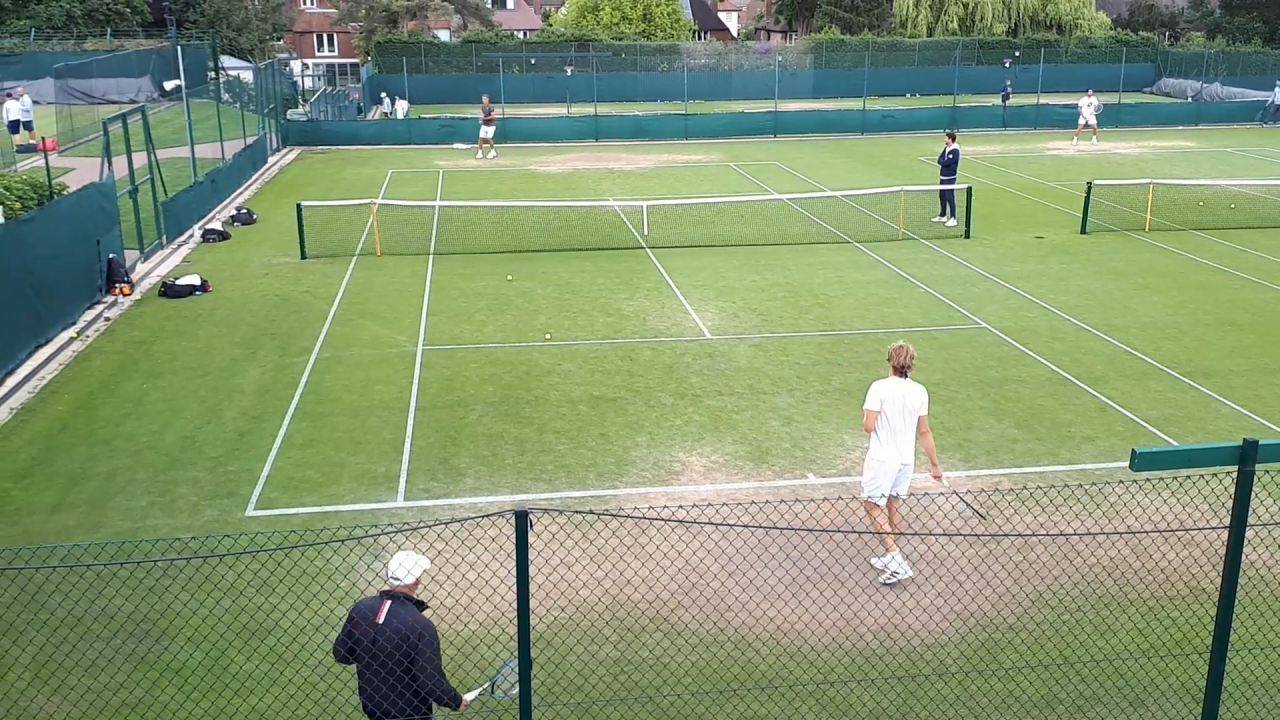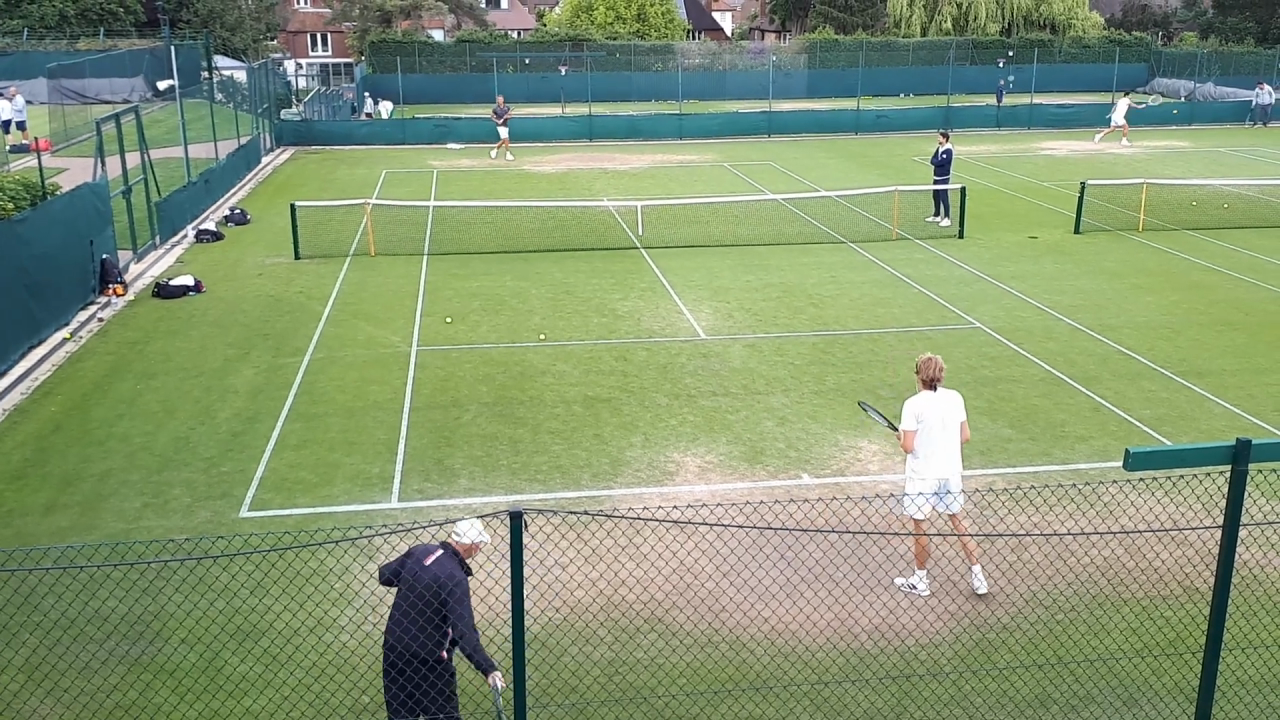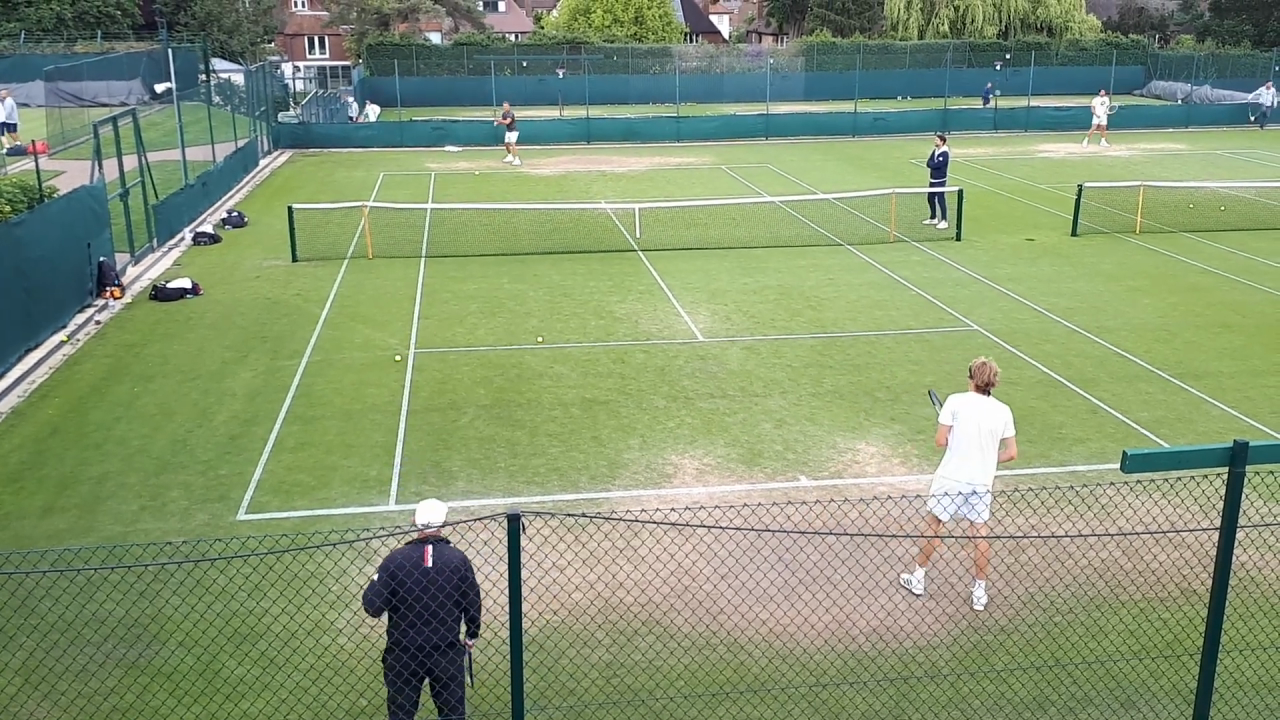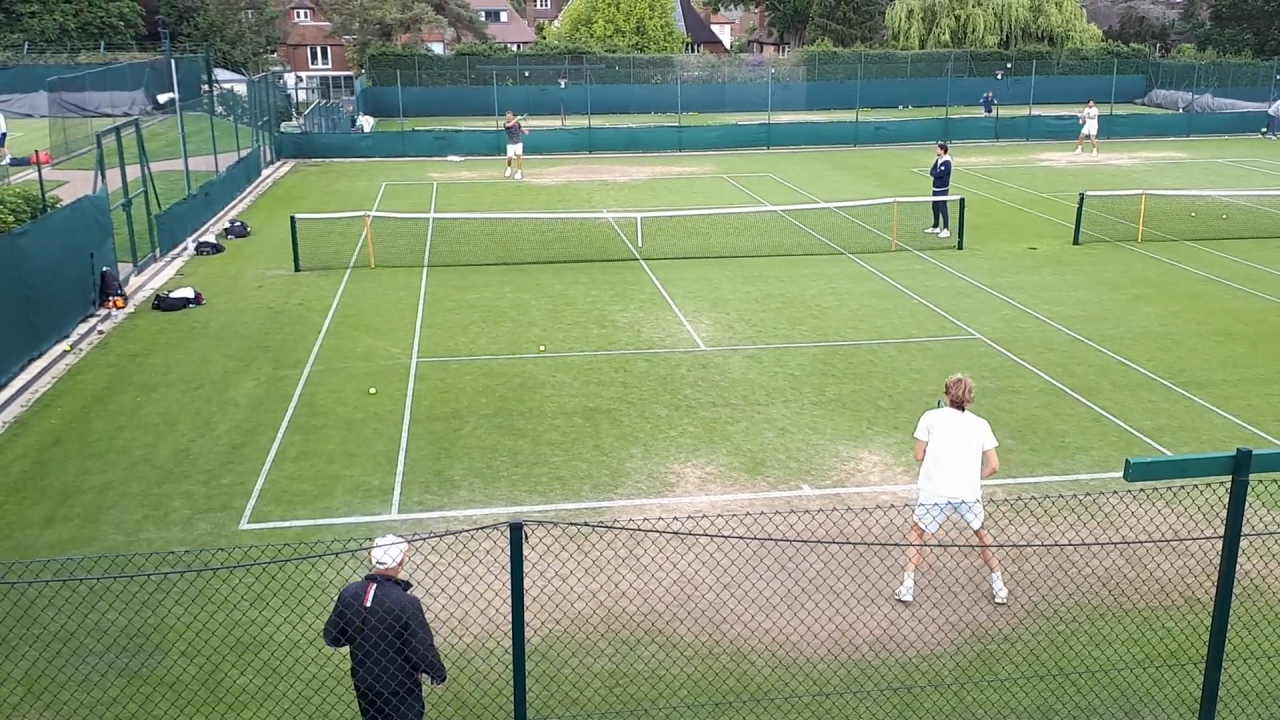
dt=1s
person 1, frame 1
left shoulder: (879, 387)
right shoulder: (919, 392)
left elbow: (868, 426)
right elbow: (924, 432)
left wrist: (866, 416)
right wrist: (935, 464)
left hip: (881, 460)
right hip: (905, 460)
left knee: (874, 508)
right knee: (893, 506)
left ankle: (897, 563)
right ankle: (891, 559)
person 1, frame 2
left shoulder: (913, 404)
right shoulder: (956, 398)
left elbow: (908, 447)
right elbow: (965, 436)
left wrist: (902, 437)
left hip: (923, 475)
right hip: (951, 473)
left knee: (920, 526)
right knee: (958, 521)
left ankle: (920, 580)
right ankle: (977, 576)
person 1, frame 3
left shoulder: (956, 401)
right shoulder: (1003, 411)
left elbow: (940, 441)
right elbow: (1011, 453)
left hip: (951, 478)
right hip: (981, 482)
left knee: (933, 526)
right knee: (980, 534)
left ankle: (918, 578)
right ankle: (979, 592)
person 1, frame 4
left shoulder: (931, 417)
right shoulder: (981, 425)
left elbow: (919, 456)
right elbow: (993, 466)
left hip: (936, 491)
right hip: (968, 492)
left knee: (916, 533)
right knee: (981, 532)
left ankle: (908, 585)
right ankle: (998, 585)
person 2, frame 1
left shoulder: (361, 608)
right shoulder: (420, 626)
left elbow: (340, 654)
right elbow: (431, 684)
right wrist: (457, 701)
left hip: (372, 703)
person 2, frame 2
left shoulder: (419, 551)
right shoulder: (455, 578)
left elbow: (385, 576)
right elbow: (464, 629)
right wrist: (488, 669)
left hip: (394, 649)
right hip: (428, 659)
person 2, frame 3
left shoulder: (396, 559)
right shoulder: (458, 559)
left elbow: (373, 606)
right elbow: (472, 604)
left wrist: (398, 600)
right wrist: (472, 634)
left hip: (403, 652)
right hip: (446, 651)
person 2, frame 4
left shoulder: (349, 594)
right shoulder: (406, 603)
left elbow: (332, 637)
right elbow: (424, 654)
right wrist: (440, 675)
left hip: (365, 688)
right hip: (400, 693)
